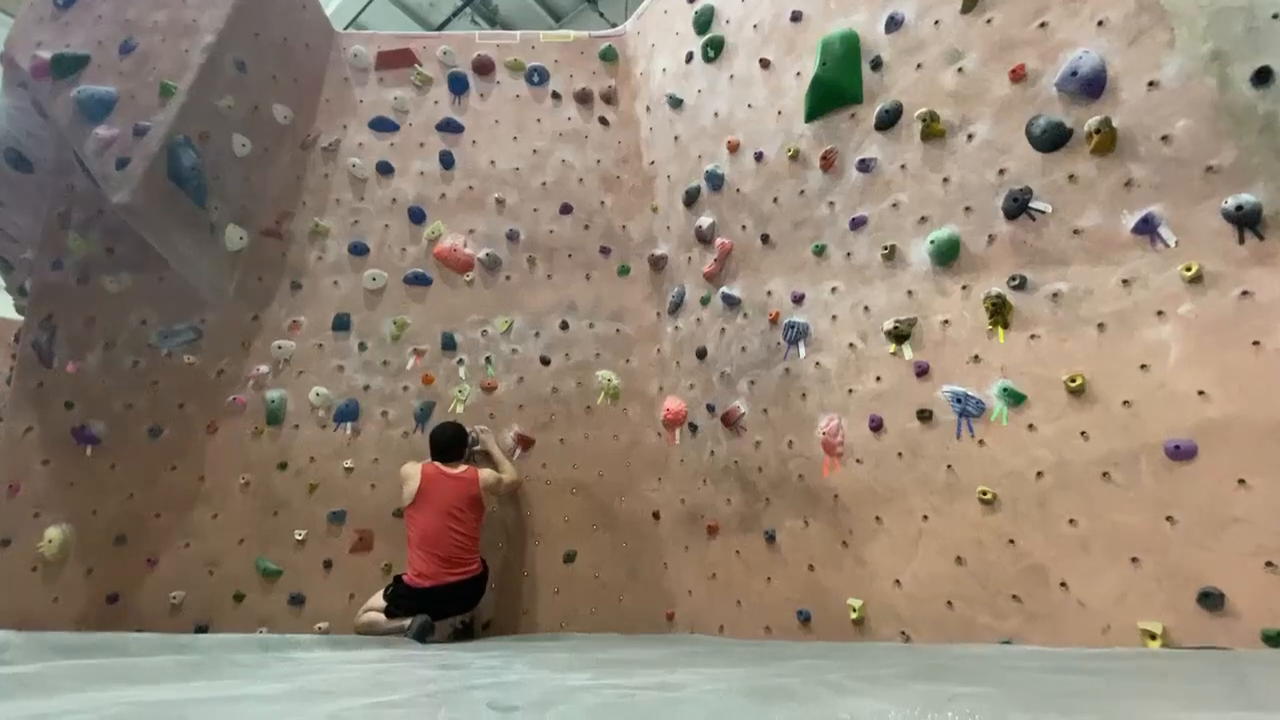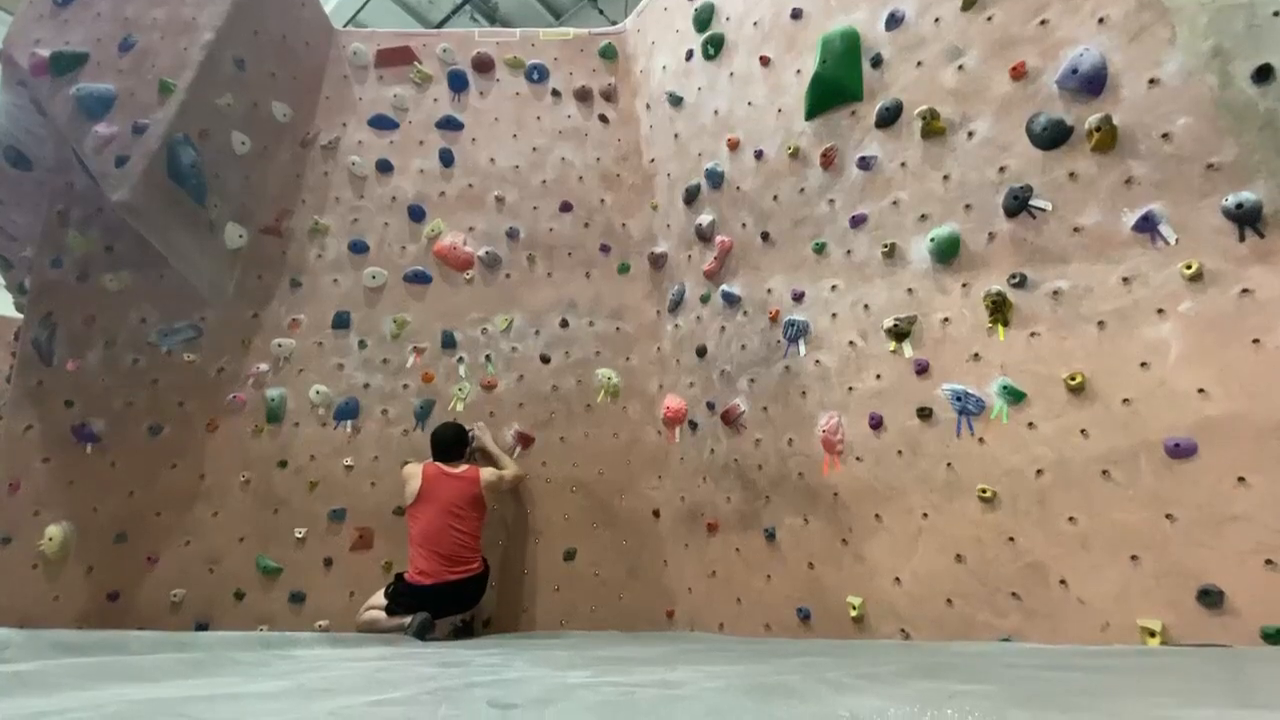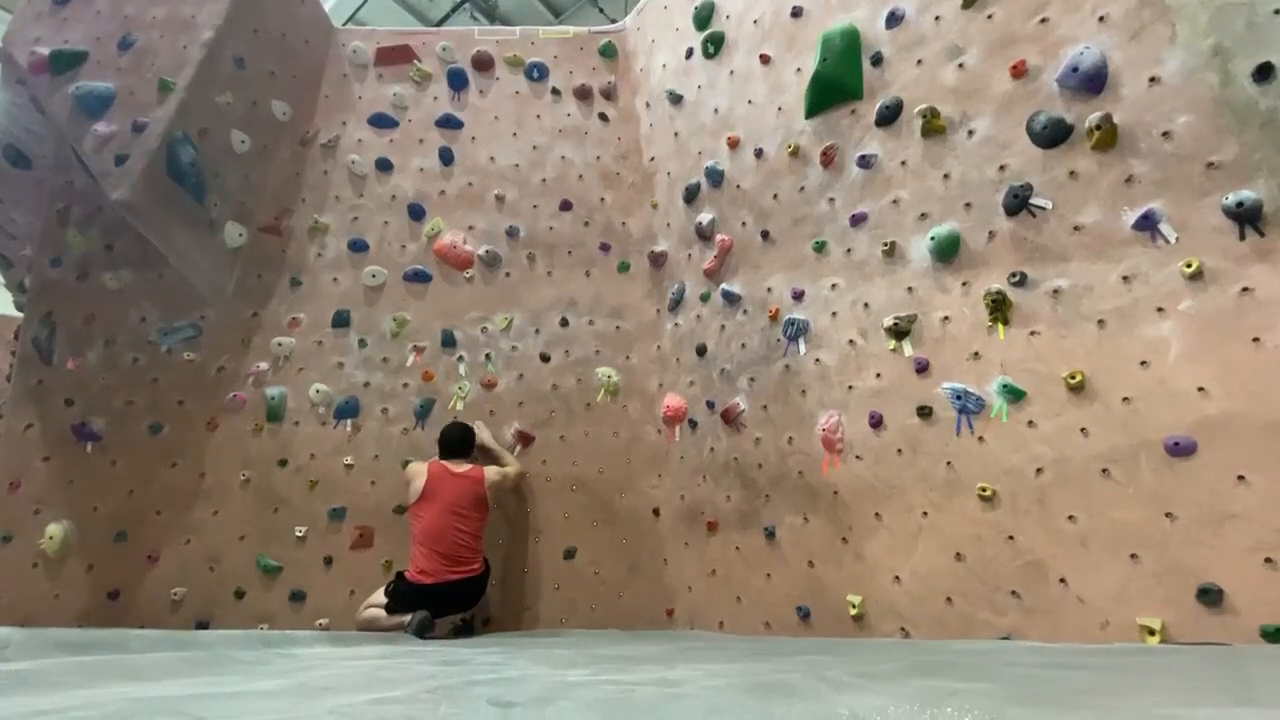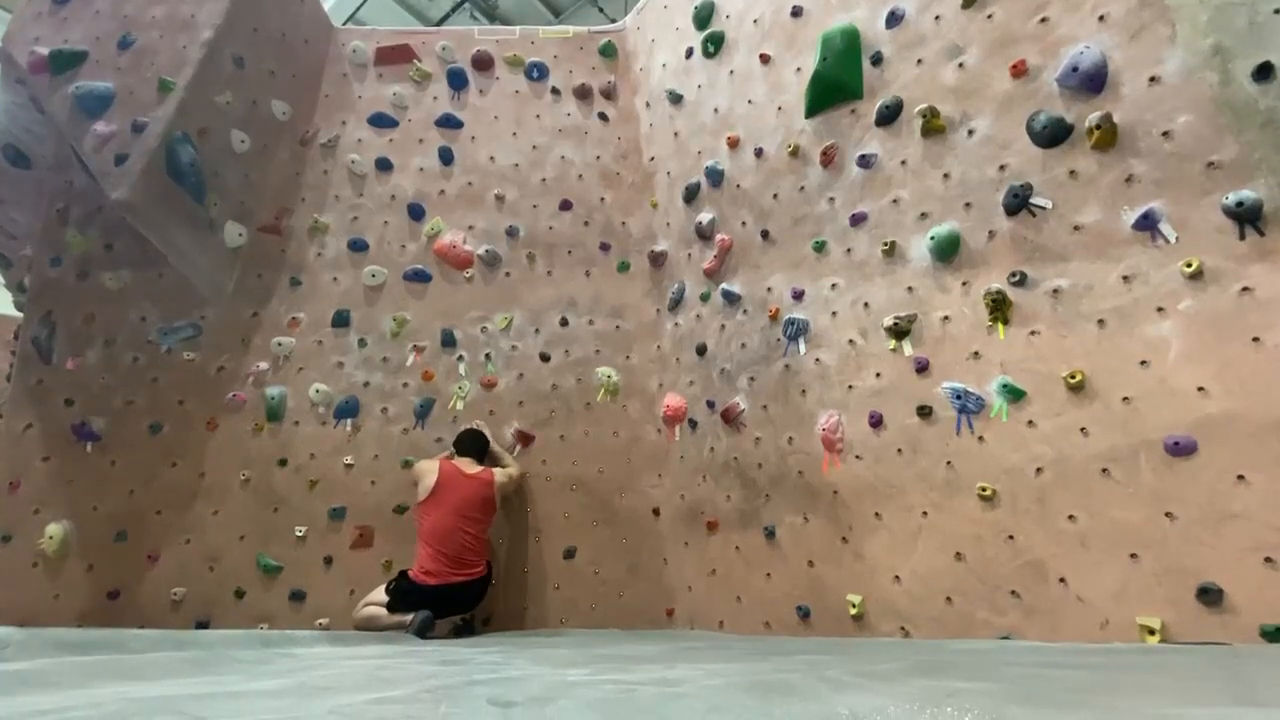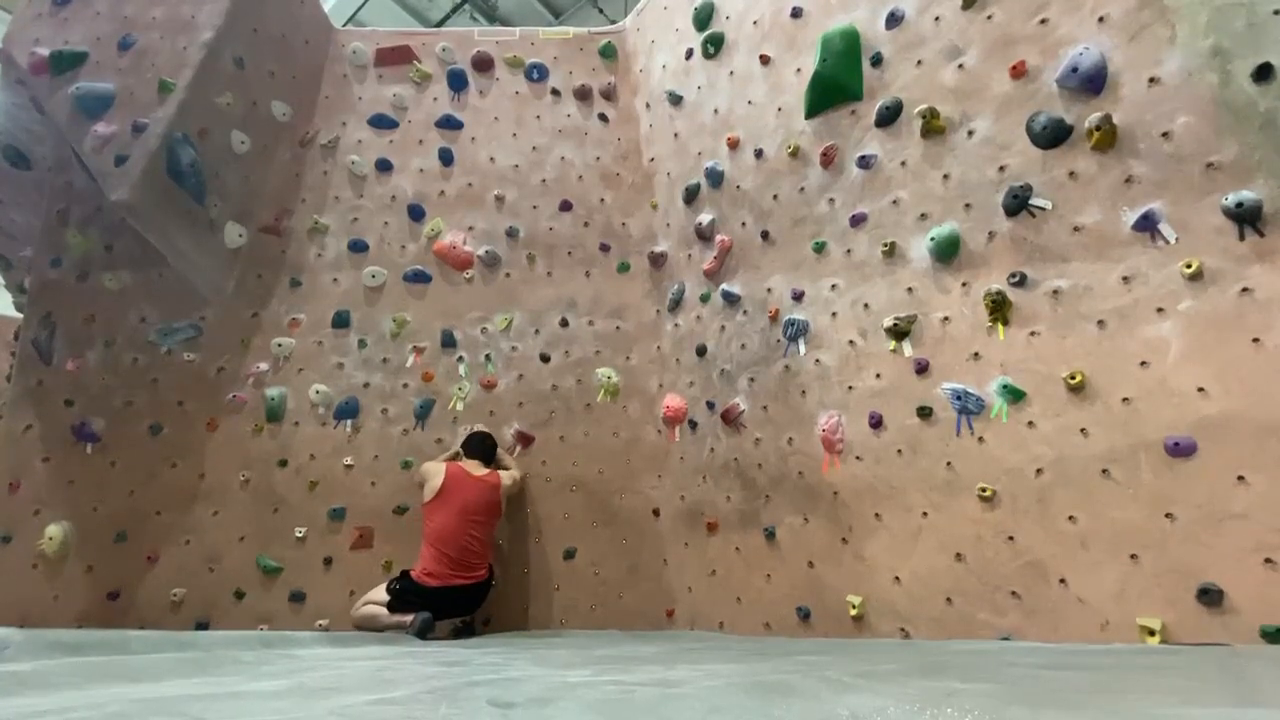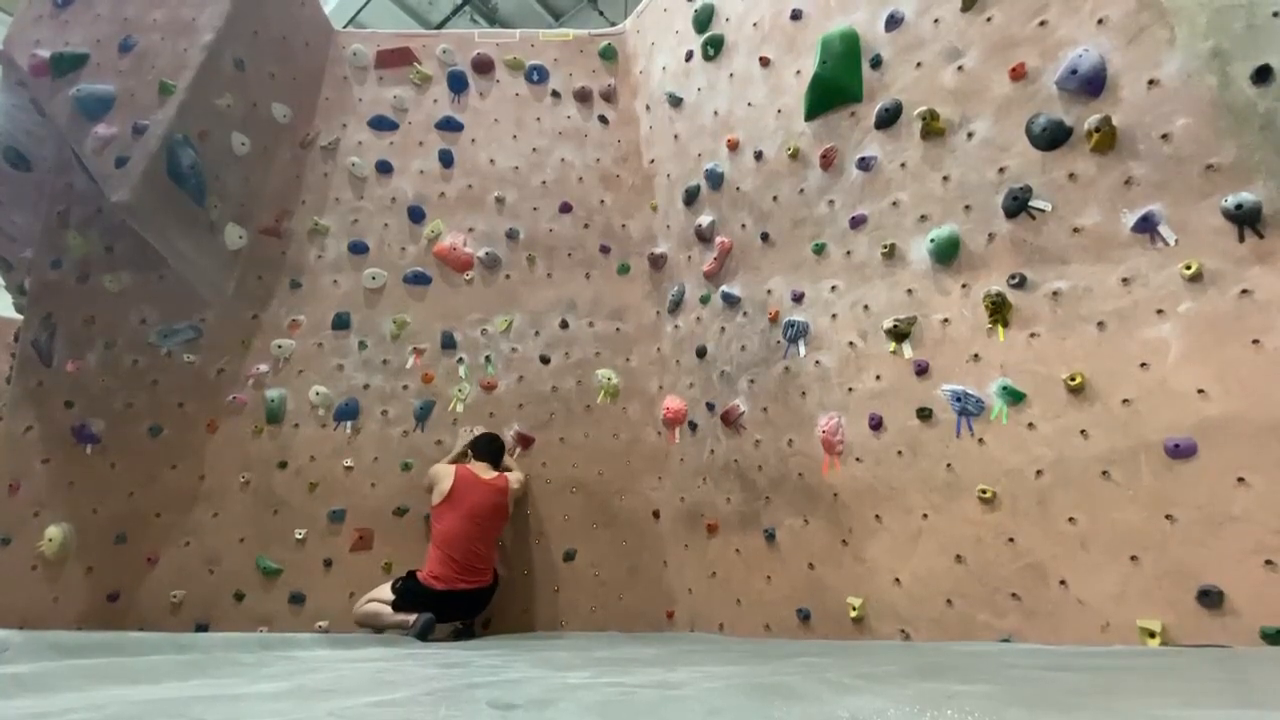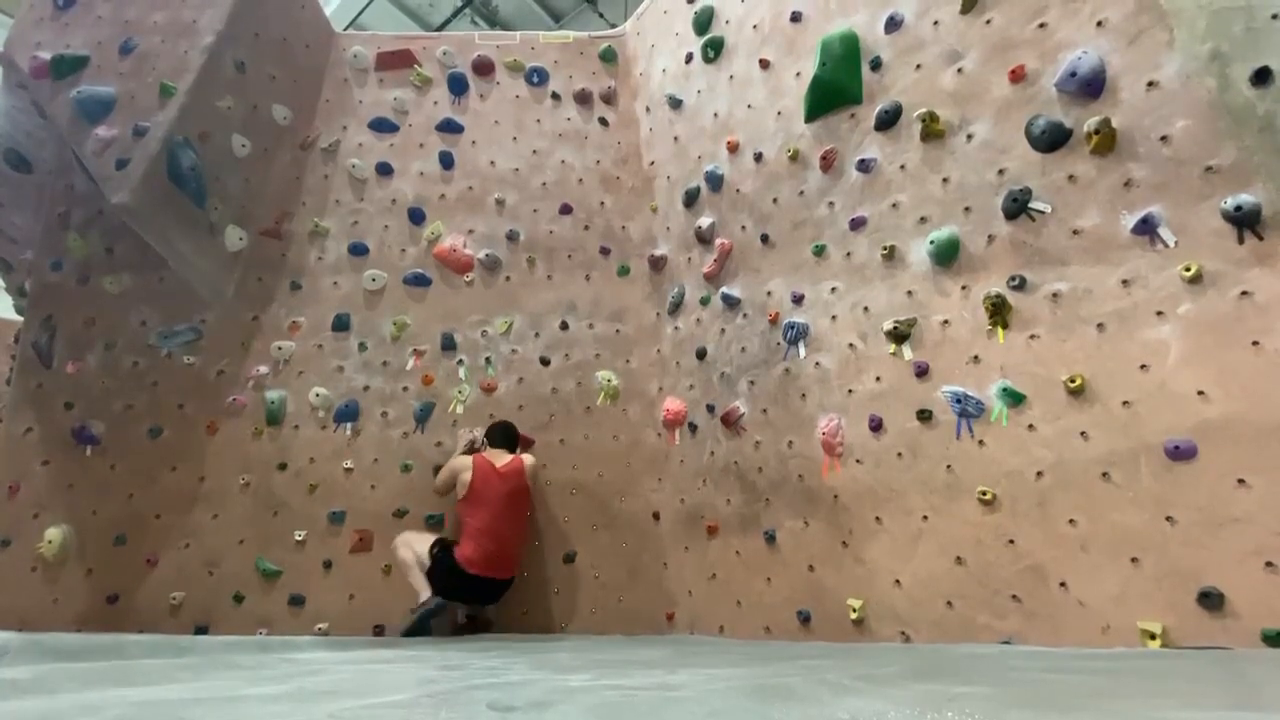
dt=0.5s
person 1, frame 1
left shoulder: (411, 473)
right shoulder: (482, 479)
right elbow: (513, 479)
left wrist: (446, 448)
right wrist: (491, 447)
left hip: (423, 591)
right hip: (471, 589)
left knee: (363, 620)
left ankle: (412, 623)
right ankle: (462, 621)
person 1, frame 2
left shoulder: (412, 473)
right shoulder: (483, 478)
right elbow: (515, 473)
left wrist: (450, 447)
right wrist: (488, 444)
left hip: (424, 589)
right hip: (471, 587)
left knee: (364, 618)
left ankle: (411, 621)
right ankle: (461, 620)
person 1, frame 3
left shoulder: (417, 472)
right shoulder: (487, 477)
right elbow: (516, 469)
left wrist: (449, 449)
right wrist: (488, 442)
left hip: (424, 588)
right hip: (471, 588)
left knee: (364, 617)
left ankle: (409, 620)
person 1, frame 4
left shoulder: (427, 470)
right shoulder: (495, 480)
right elbow: (515, 470)
left wrist: (453, 452)
right wrist: (489, 442)
left hip: (427, 587)
right hip: (473, 589)
left knee: (361, 615)
left ankle: (411, 618)
right ankle: (459, 619)
person 1, frame 5
left shoulder: (434, 472)
right shoulder: (502, 482)
right elbow: (515, 471)
left wrist: (456, 449)
right wrist: (489, 446)
left hip: (429, 589)
right hip: (475, 592)
left knee: (359, 613)
left ankle: (411, 619)
right ankle: (464, 622)
person 1, frame 6
left shoulder: (444, 474)
right shoulder: (511, 485)
left wrist: (458, 449)
right wrist: (492, 445)
left hip: (435, 592)
right hip: (479, 596)
left knee: (362, 611)
left ankle: (413, 619)
right ankle: (466, 623)
person 1, frame 7
left shoulder: (465, 464)
right shoulder: (528, 465)
left elbow: (439, 487)
right wrist: (485, 448)
left hip: (463, 575)
right hip: (500, 583)
left knee: (403, 541)
right knee: (447, 546)
left ankle: (427, 599)
right ankle: (473, 618)
